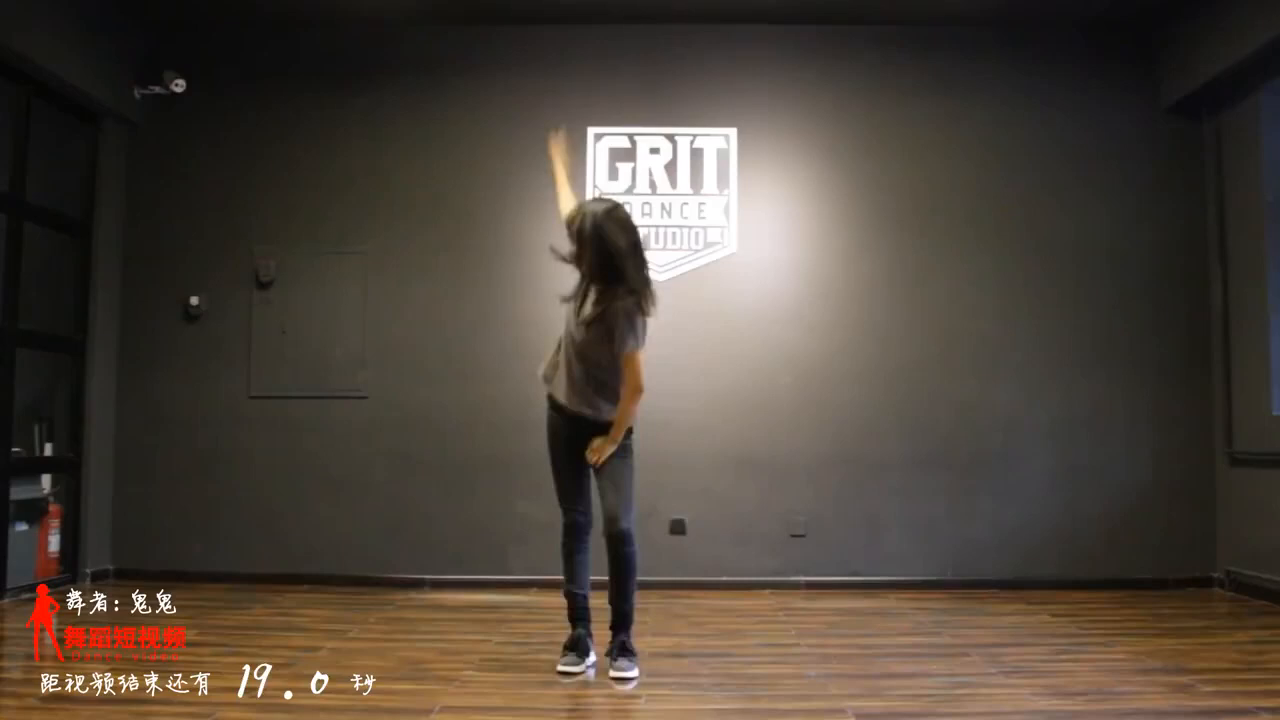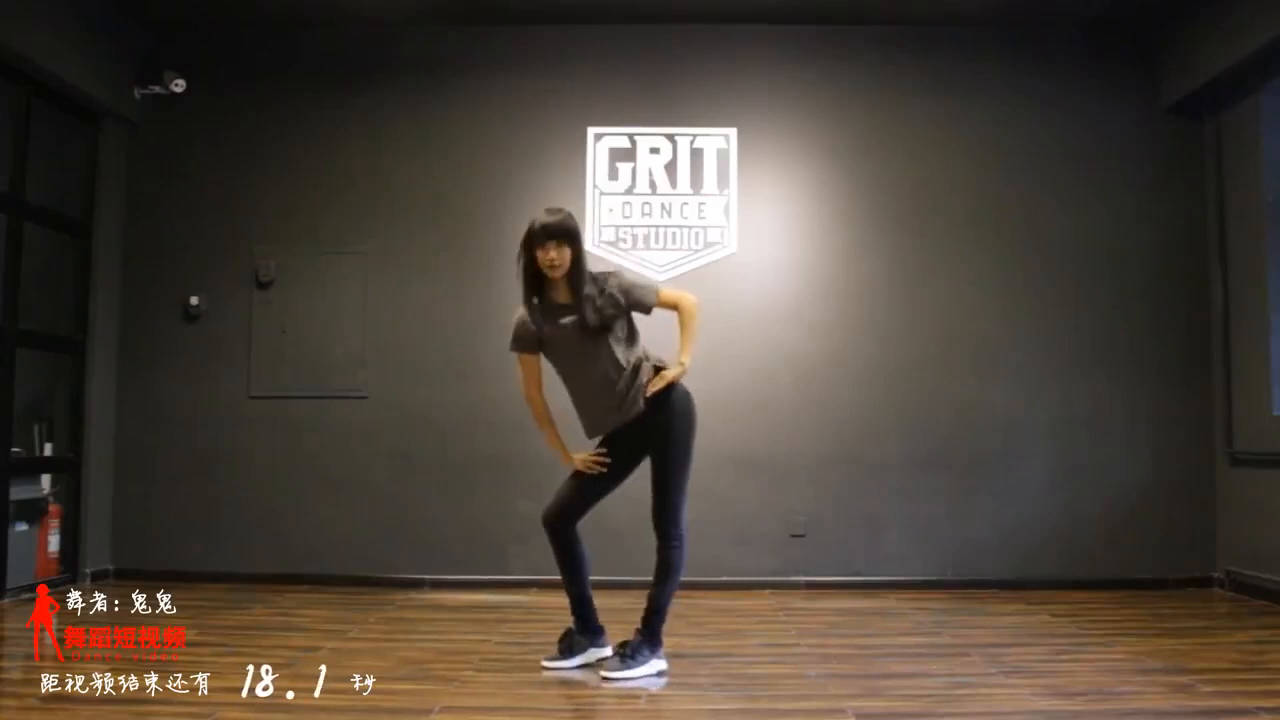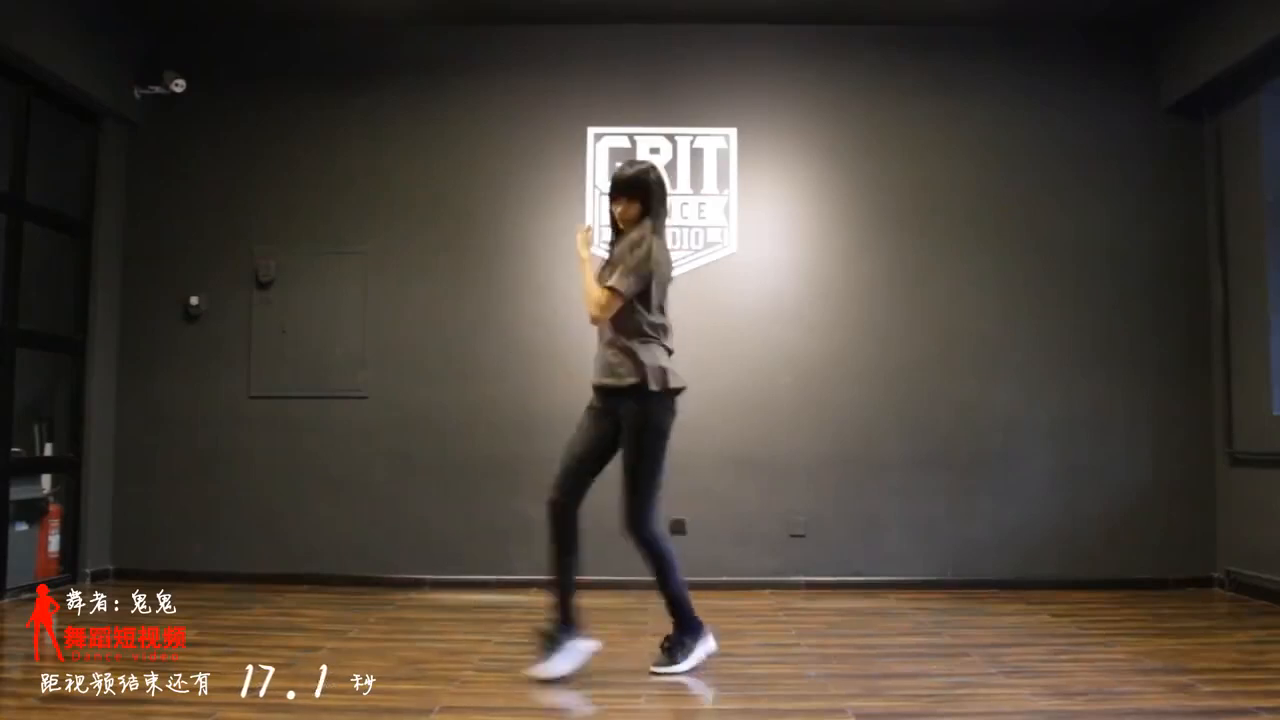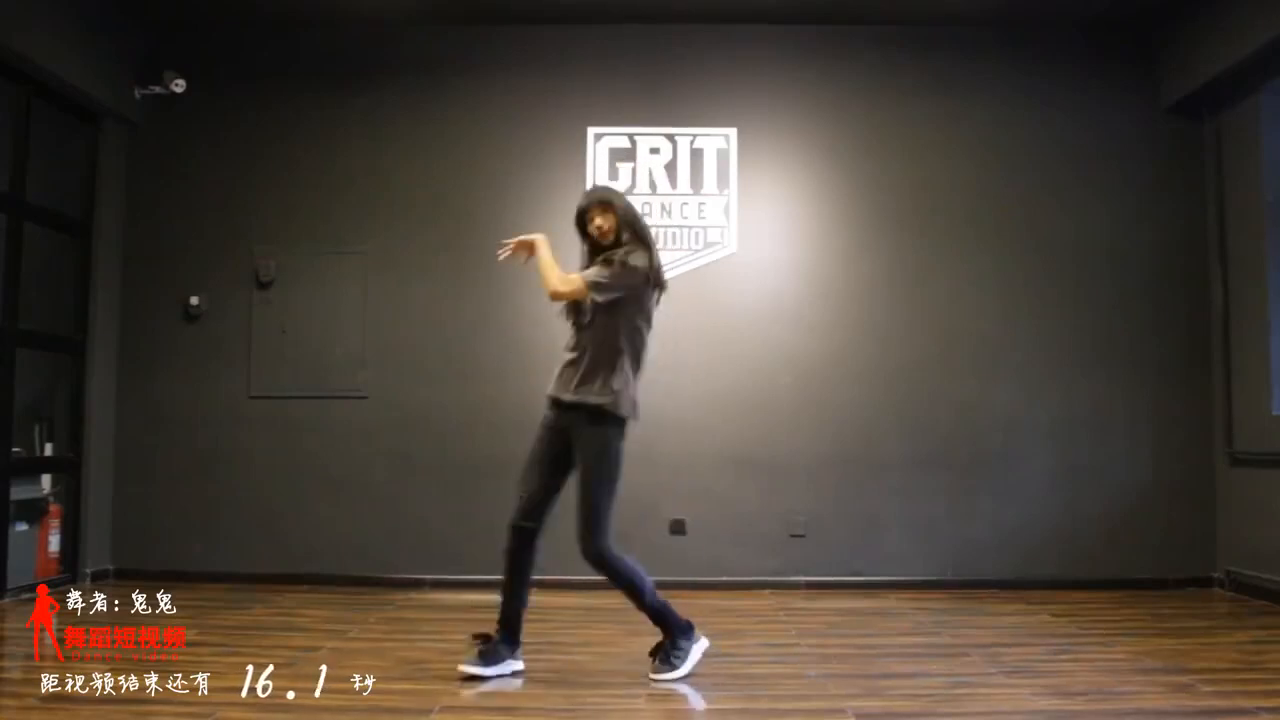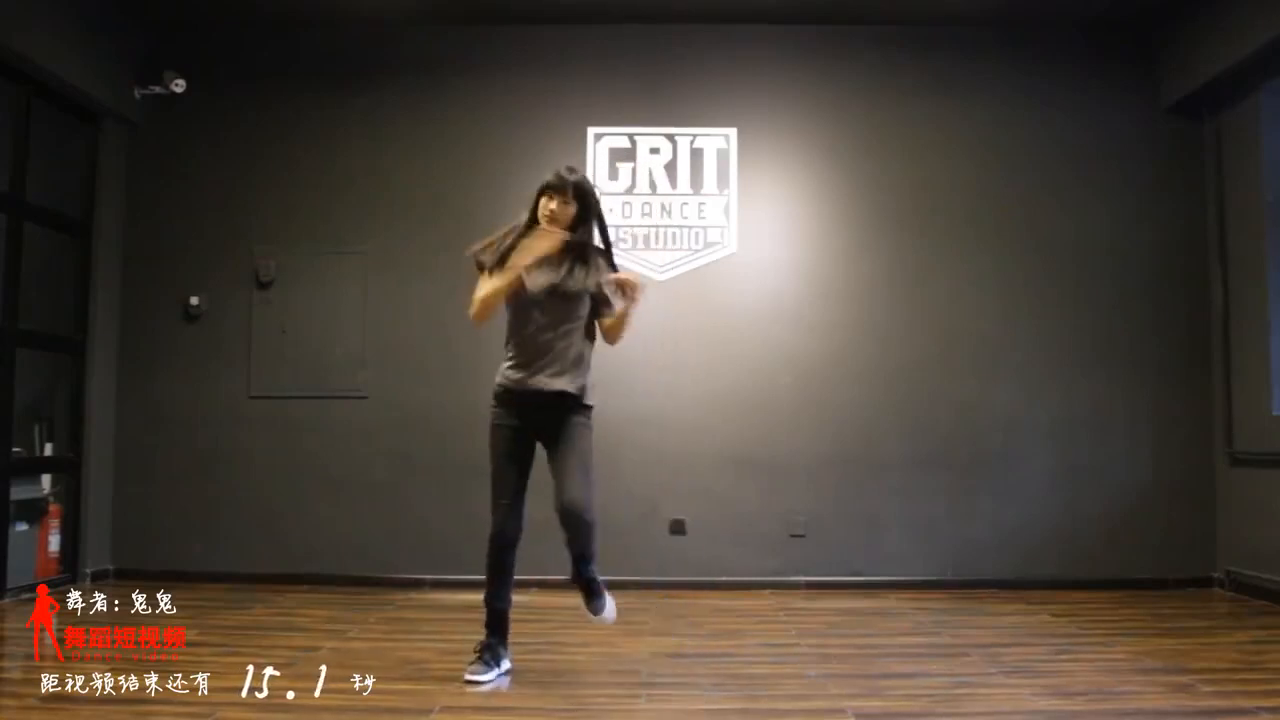
dt=1s
person 1, frame 1
left shoulder: (621, 306)
right shoulder: (596, 277)
left elbow: (635, 386)
right elbow: (569, 208)
left wrist: (613, 440)
right wrist: (558, 162)
left hip: (605, 426)
right hip: (564, 414)
left knee: (618, 528)
right knee: (576, 522)
left ankle: (622, 642)
right ankle: (580, 637)
person 1, frame 2
left shoulder: (608, 289)
right shoulder: (530, 320)
left elbow: (686, 301)
right elbow: (533, 395)
left wrist: (682, 364)
right wrist: (566, 455)
left hip: (664, 411)
right hip: (618, 432)
left knee: (668, 529)
right knee: (558, 519)
left ankle: (649, 645)
right ankle: (589, 634)
person 1, frame 3
left shoulder: (642, 246)
right shoulder: (630, 247)
left elbow: (598, 311)
left wrist: (584, 258)
left hip: (642, 394)
right hip: (607, 394)
left knee: (638, 523)
right knee: (562, 502)
left ankle: (690, 632)
right ankle: (564, 629)
person 1, frame 4
left shoulder: (635, 265)
right shoulder: (603, 266)
left elbow: (559, 290)
left wrist: (539, 245)
left hip: (601, 417)
right hip: (563, 410)
left knee: (595, 544)
right knee: (523, 526)
left ankle: (680, 635)
right ankle: (505, 646)
person 1, frame 5
left shoulder: (592, 263)
right shoulder: (511, 248)
left elbow: (610, 333)
right elbow: (479, 312)
left wrist: (627, 302)
right wrist: (525, 260)
left hip: (568, 407)
right hip: (513, 402)
left knee: (575, 508)
right knee: (504, 527)
left ankle: (586, 577)
right ankle: (494, 646)
